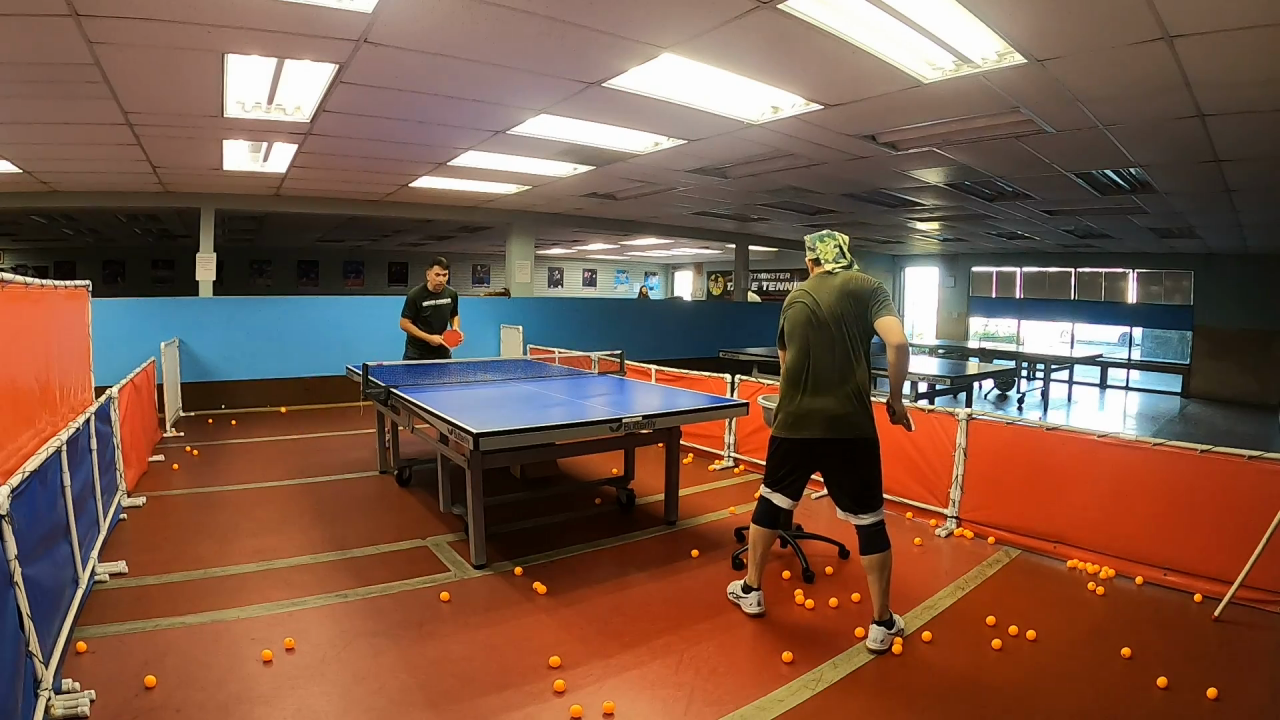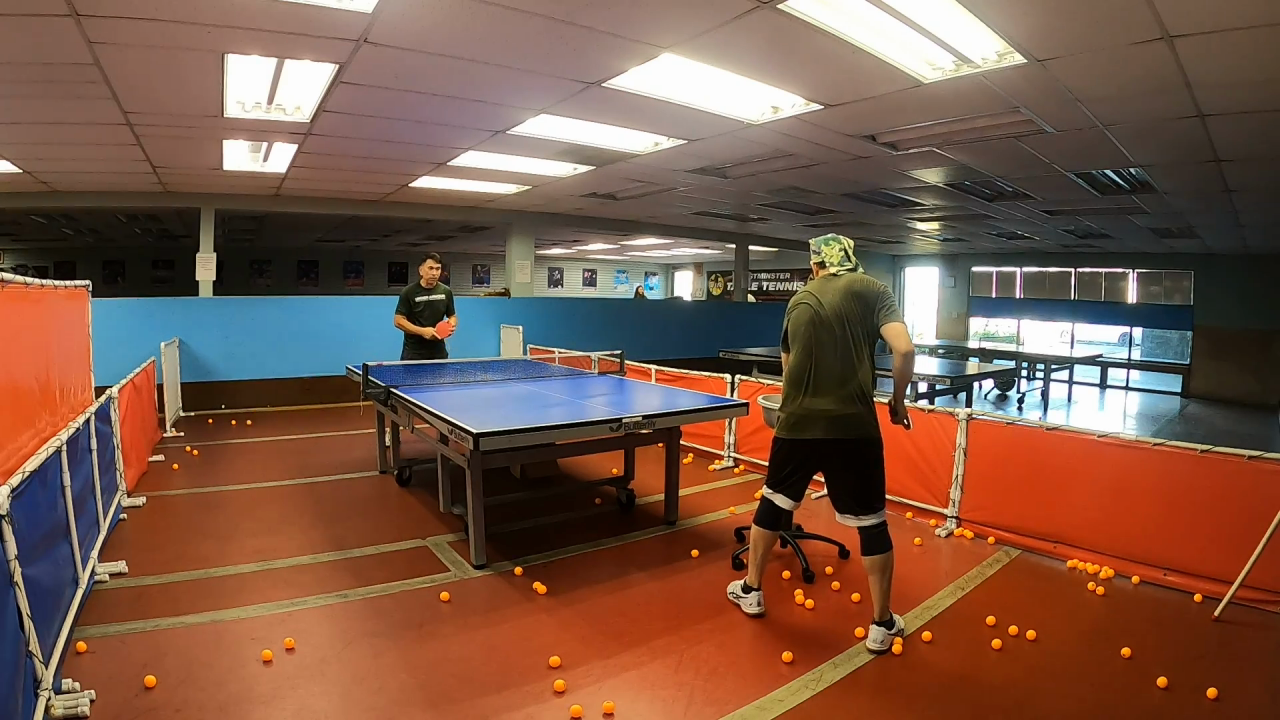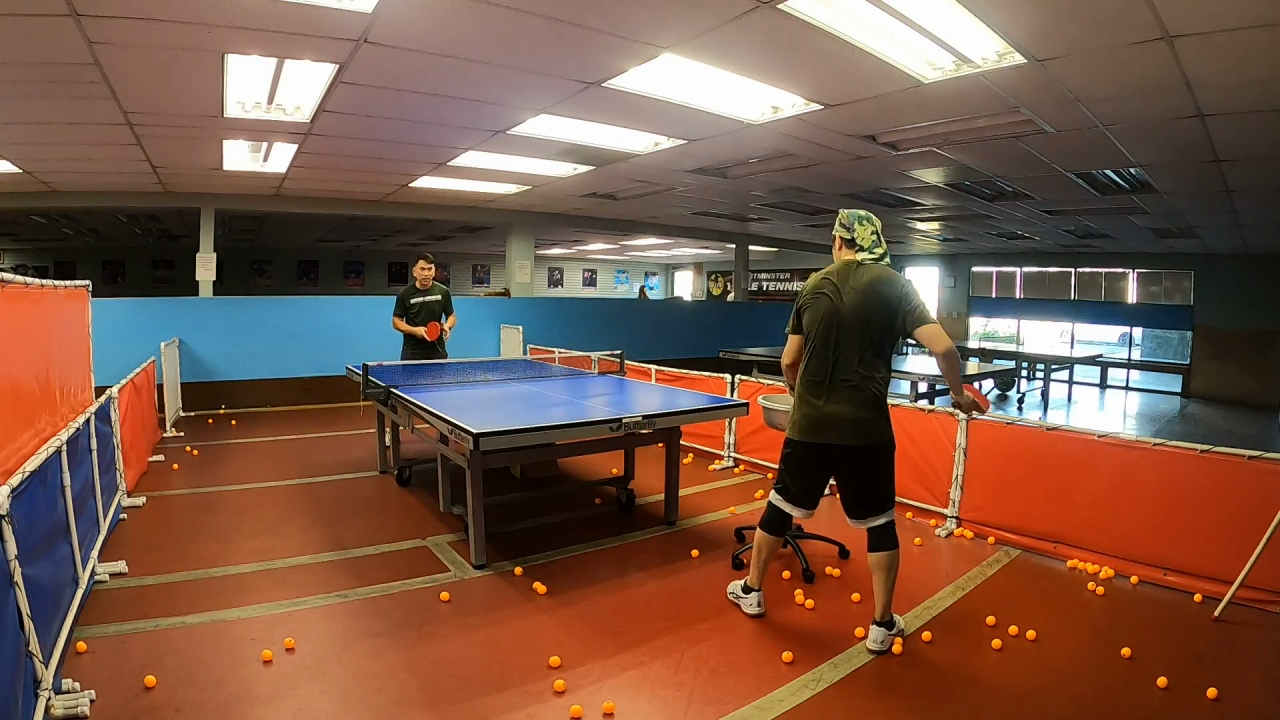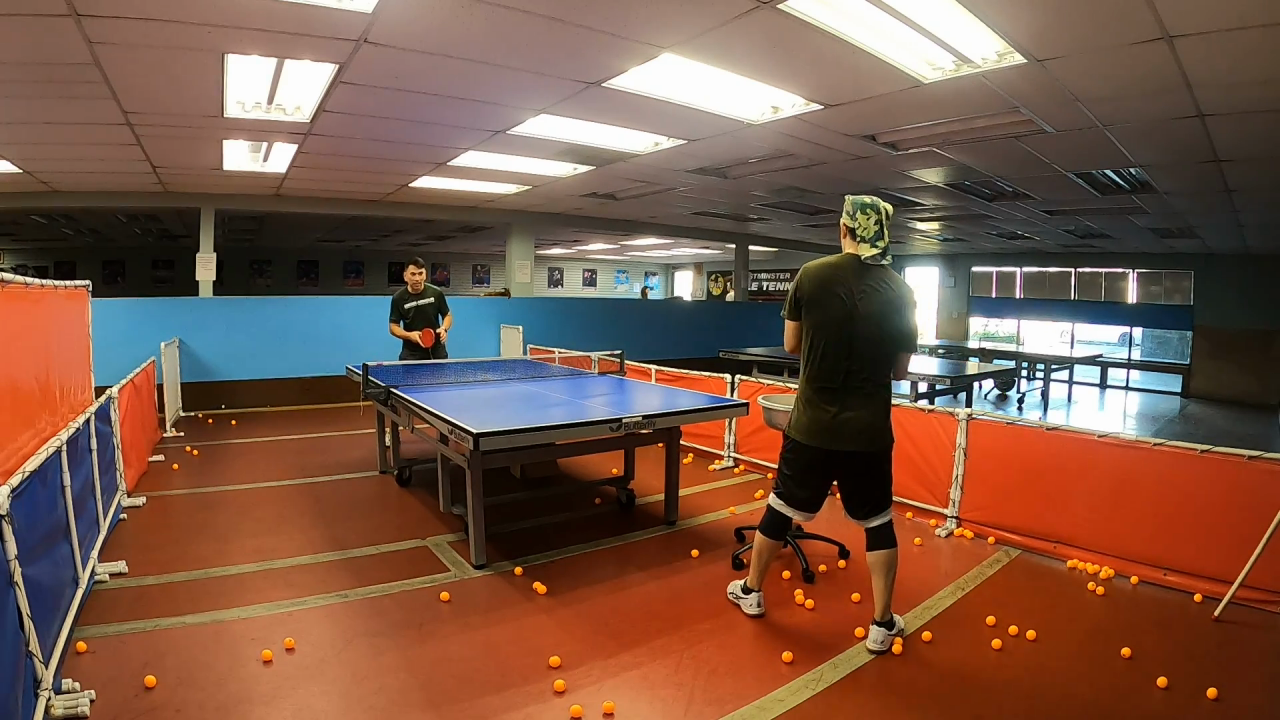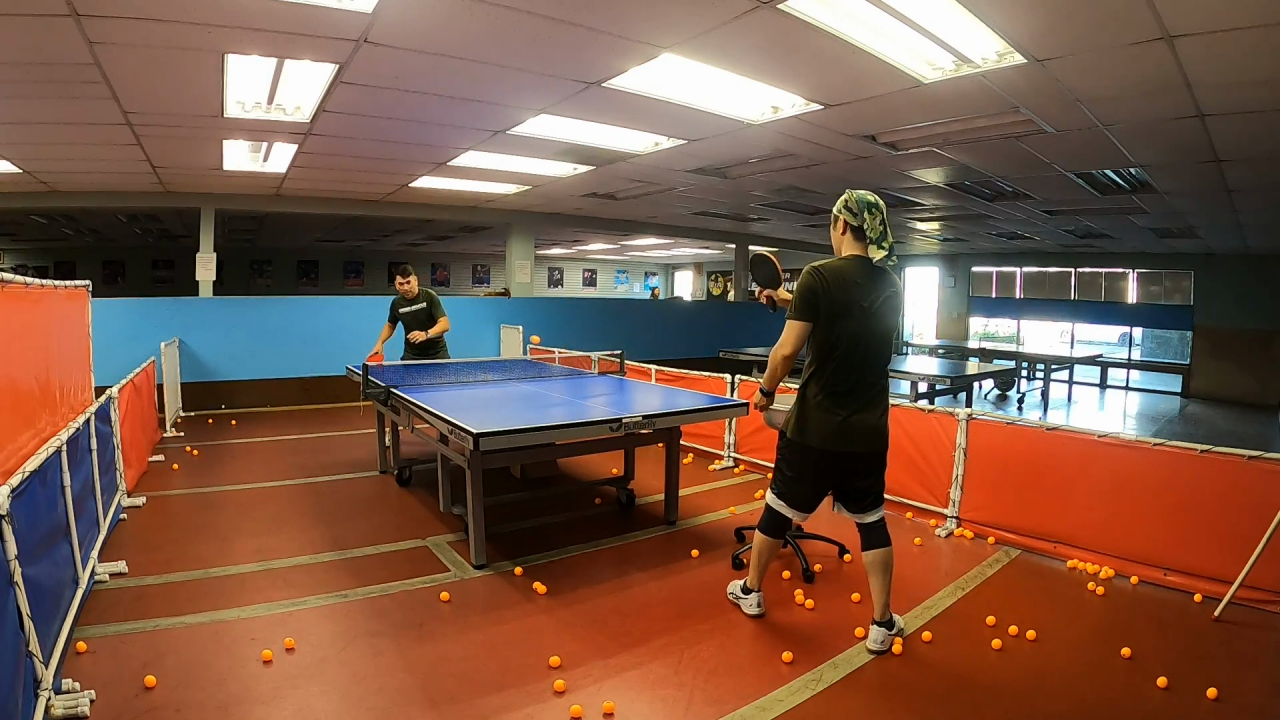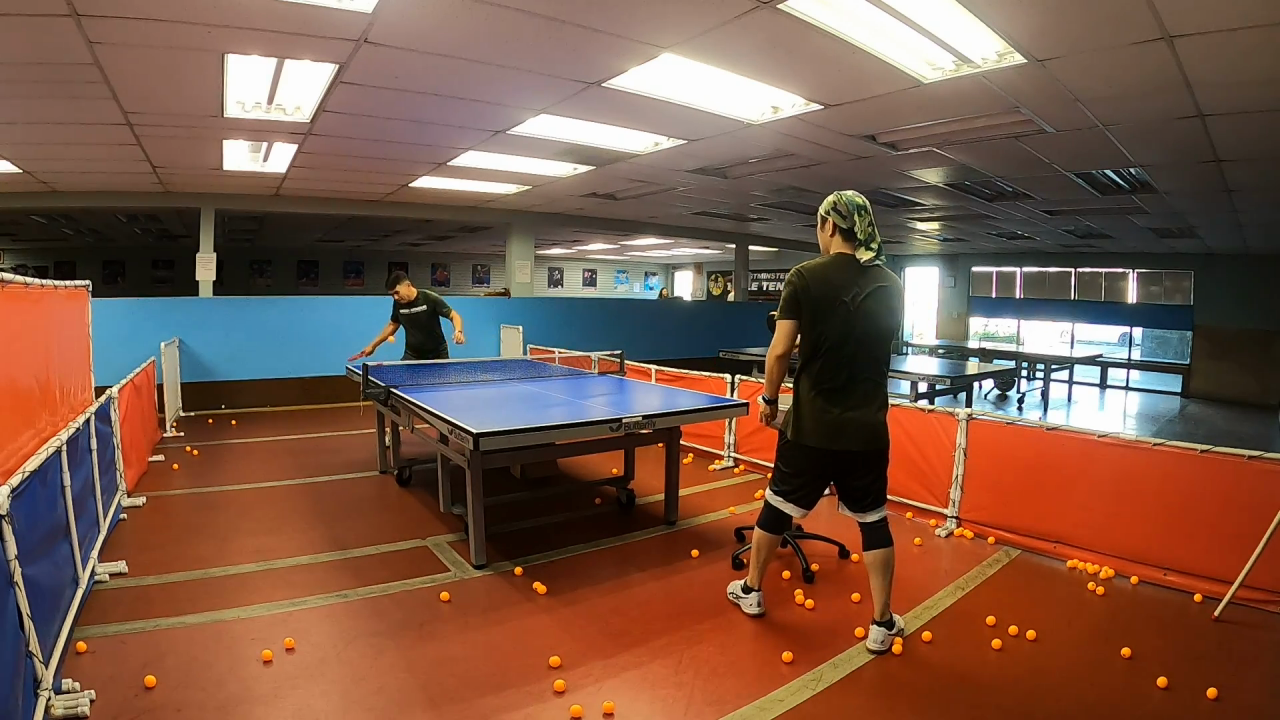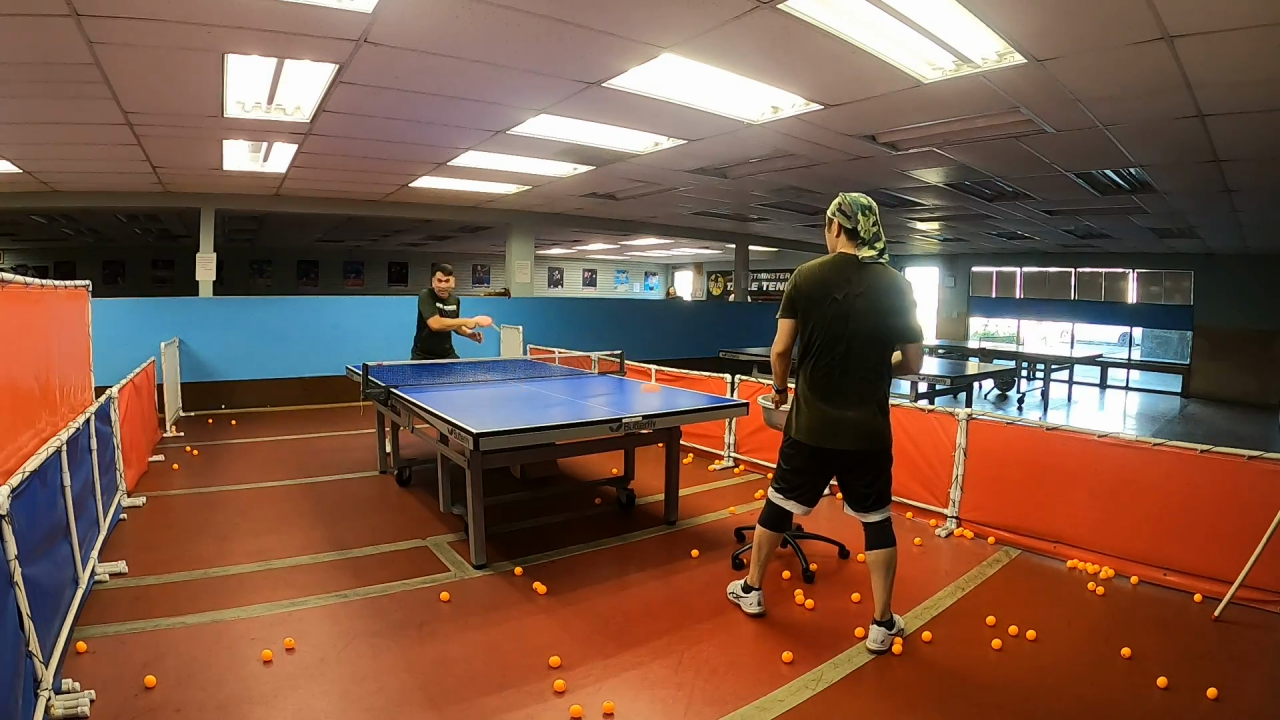
dt=0.4s
person 1, frame 1
left shoulder: (795, 298)
right shoulder: (866, 287)
right elbow: (897, 344)
right wrist: (896, 399)
left hip: (793, 420)
right hip: (849, 423)
left knee: (772, 501)
right knee: (869, 520)
left ankle: (751, 589)
right ankle: (881, 623)
person 1, frame 2
left shoulder: (799, 300)
right shoulder: (872, 289)
right elbow: (904, 349)
right wrist: (898, 400)
left hip: (797, 420)
right hip: (852, 423)
left knee: (773, 502)
right knee: (871, 521)
left ankle: (751, 589)
right ankle: (882, 624)
person 1, frame 3
left shoulder: (814, 285)
right shoulder: (893, 285)
left elbow: (789, 360)
right elbow: (943, 348)
right wrist: (959, 393)
left hip: (809, 423)
right hip: (865, 426)
left knee: (781, 506)
right knee: (879, 523)
left ankle: (751, 590)
right ankle: (881, 624)
person 1, frame 4
left shoulder: (810, 275)
right shoulder: (898, 291)
left elbow: (792, 344)
right elbow: (899, 370)
left hip: (812, 425)
right hip: (868, 431)
left knee: (783, 509)
right knee: (877, 523)
left ankle: (751, 591)
right ankle: (882, 625)
person 1, frame 5
left shoulder: (819, 275)
right shoulder: (891, 287)
left elbow: (788, 350)
left wrist: (765, 391)
right wrist: (790, 299)
left hip: (815, 426)
right hip: (868, 430)
left knee: (780, 508)
right knee: (871, 521)
left ankle: (751, 590)
right ankle: (882, 624)
person 1, frame 6
left shoulder: (805, 276)
right shoulder: (890, 285)
left elbow: (780, 351)
left wrist: (768, 397)
left hip: (812, 424)
right hip: (867, 428)
left knee: (778, 506)
right knee: (873, 520)
left ankle: (751, 590)
right ankle: (882, 624)
person 1, frame 7
left shoulder: (806, 277)
right shoulder: (896, 285)
left elbow: (781, 348)
right elbow: (912, 363)
left wrist: (780, 388)
left hip: (810, 423)
right hip: (868, 429)
left knee: (779, 504)
right knee: (877, 520)
left ankle: (751, 589)
right ankle: (882, 624)
